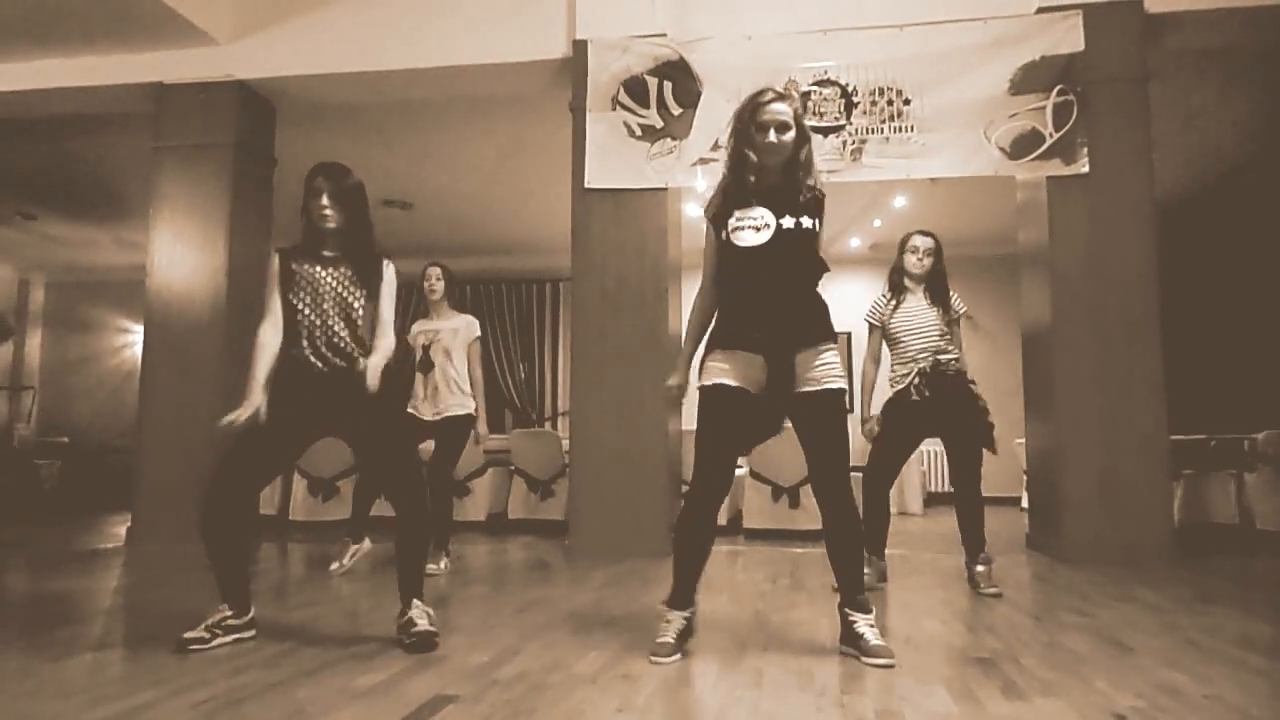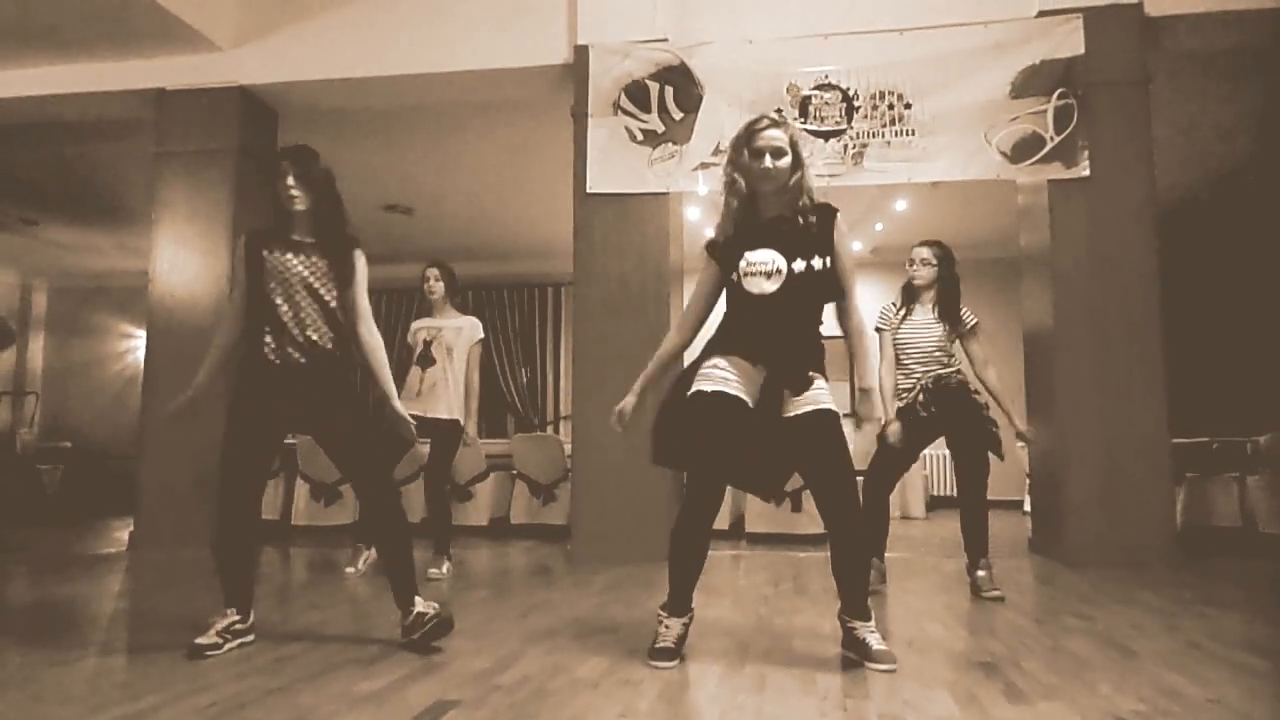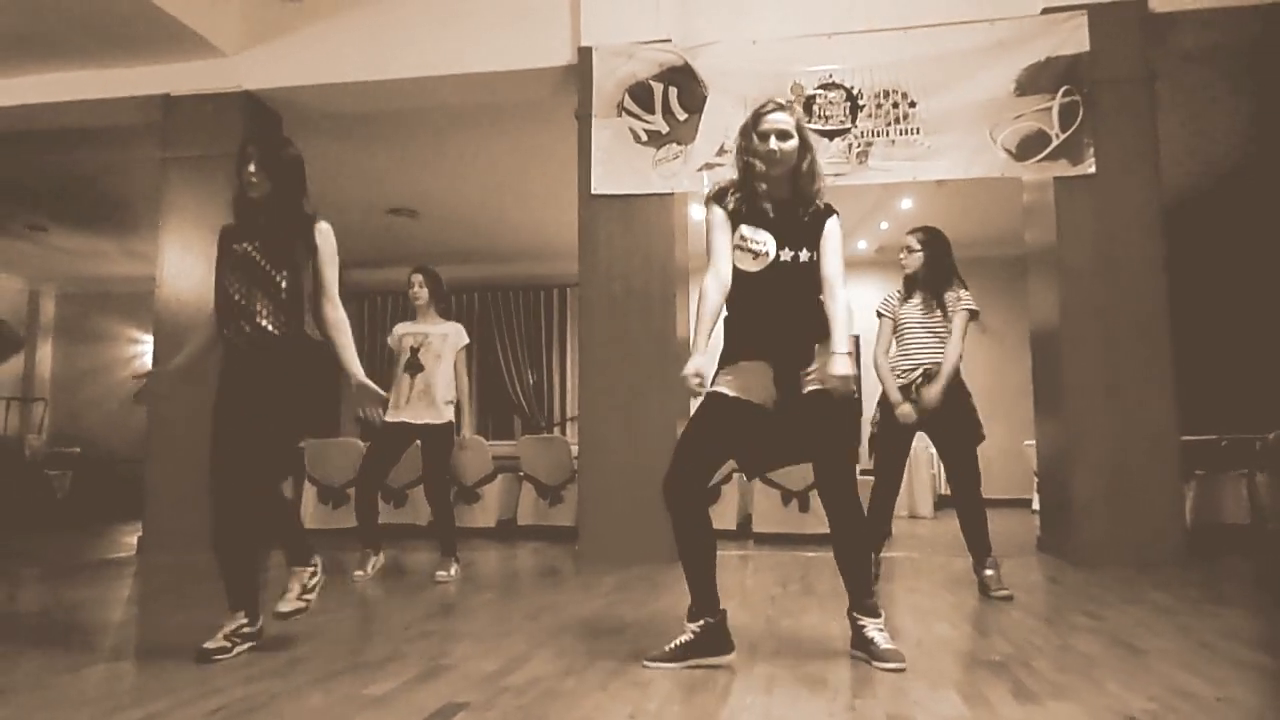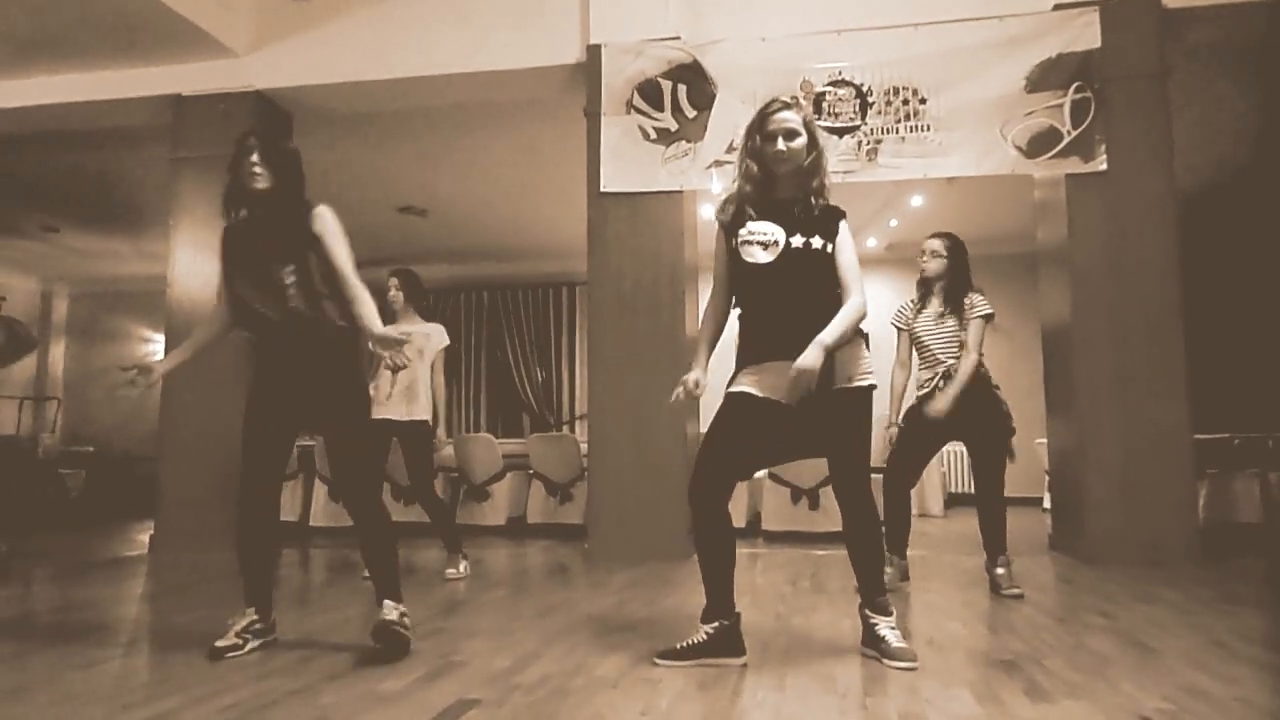
dt=0.4s
person 1, frame 1
left shoulder: (811, 199)
right shoulder: (726, 201)
right elbow: (710, 288)
right wrist: (683, 363)
left hip: (809, 349)
right hip: (736, 351)
left knee: (834, 488)
right knee: (708, 485)
left ankle: (856, 616)
right ankle: (679, 611)
person 1, frame 2
left shoulder: (822, 221)
right shoulder: (728, 237)
left elbow: (849, 308)
right elbow: (688, 322)
left wrist: (865, 385)
right wrist: (637, 390)
left hip: (800, 379)
right hip: (729, 369)
left knee: (843, 506)
right knee: (702, 499)
left ankle: (857, 624)
right ankle: (675, 619)
person 1, frame 3
left shoulder: (822, 217)
right shoulder: (728, 204)
left elbow: (834, 287)
right elbow: (716, 278)
left wrist: (842, 349)
right wrist: (699, 351)
left hip: (815, 366)
right hip: (745, 367)
left knee: (840, 494)
right knee: (681, 485)
left ankle: (866, 621)
right ankle: (708, 625)
person 1, frame 4
left shoulder: (831, 218)
right shoulder: (736, 212)
left elbow: (856, 301)
right elbow: (720, 300)
left wrist: (819, 347)
right wrist: (697, 367)
left hip: (838, 363)
right hip: (764, 365)
left knee: (853, 489)
right knee: (705, 488)
left ankle: (878, 618)
right ankle: (721, 626)
person 2, frame 1
left shoulder: (377, 266)
right shoulder: (284, 261)
left elbow: (385, 332)
right elbow: (271, 327)
left wrist: (375, 362)
right wrist: (257, 391)
left hip: (358, 393)
right hip: (298, 392)
left knee: (410, 499)
right knee: (225, 495)
left ankle: (411, 607)
right ankle: (237, 611)
person 2, frame 2
left shoulder: (346, 250)
right shoulder: (253, 246)
left elbow: (362, 325)
right elbow: (233, 320)
left wrist: (391, 395)
right wrist: (197, 386)
left hip: (330, 383)
right hip: (264, 384)
left knee: (379, 490)
right knee: (236, 495)
left ankle: (412, 605)
right ankle: (237, 613)
person 2, frame 3
left shoulder: (314, 230)
right shoulder: (230, 237)
left elbow: (330, 305)
right elbow: (221, 316)
left wrist: (355, 373)
right wrist: (169, 368)
left hip: (291, 366)
right hip: (240, 371)
left knee: (255, 481)
right knee: (227, 492)
left ankle: (303, 562)
right ankle: (245, 616)
person 2, frame 4
left shoulder: (314, 217)
right shoulder: (237, 233)
left elbow: (351, 283)
right elbow: (226, 312)
left wrist: (378, 331)
right wrist: (168, 362)
left hip: (333, 361)
right hip: (279, 368)
left knee: (357, 484)
right knee: (256, 488)
left ankle: (391, 606)
right ankle: (258, 614)
person 3, frame 1
left shoulder: (947, 300)
right shoulder: (883, 305)
left elbow: (959, 354)
right elbow: (872, 362)
left wrist: (975, 403)
right wrist: (866, 414)
left hip: (951, 392)
right hip: (906, 400)
left knee: (967, 479)
right knee: (875, 478)
left ankle: (978, 563)
right ankle: (875, 564)
person 3, frame 2
left shoulder: (958, 314)
right shoulder: (893, 312)
left elbow: (983, 368)
right elbow: (886, 367)
left wrist: (1013, 416)
right wrist: (890, 417)
left hip: (956, 403)
right hip: (913, 407)
left knee: (973, 485)
right knee: (876, 482)
left ankle: (979, 568)
right ankle: (873, 566)
person 3, frame 3
left shoulder: (958, 297)
right shoulder: (893, 300)
left elbow: (955, 348)
right elbow: (881, 353)
left wrist: (938, 387)
right wrist: (896, 398)
left hip: (945, 394)
right hip: (899, 396)
left knee: (965, 480)
right knee: (885, 480)
left ankle: (986, 567)
right ankle: (869, 561)
person 3, frame 4
left shoulder: (973, 302)
right shoulder: (909, 310)
left elbow: (972, 356)
right elbow: (902, 367)
left wrist: (949, 397)
right wrist: (893, 420)
left hip: (970, 397)
right hip: (928, 402)
left knee: (990, 482)
right knee: (896, 478)
left ankle: (998, 566)
right ankle: (896, 562)
person 4, frame 1
left shoulder: (467, 324)
right shoulder: (417, 328)
left elbow: (476, 373)
right elbow: (419, 371)
left wrist: (481, 418)
left hip: (456, 413)
right hip: (419, 411)
left knee: (439, 478)
left ankle: (440, 550)
right ankle: (356, 538)
person 4, frame 2
left shoulder: (470, 325)
right shoulder: (417, 326)
left elbow: (473, 375)
left wrist: (472, 420)
right wrist: (401, 403)
left hip: (447, 414)
right hip: (410, 408)
left knee: (436, 484)
left ankle: (442, 555)
right ankle: (365, 545)
person 4, frame 3
left shoulder: (454, 331)
right shoulder: (400, 331)
left elbow: (461, 378)
right elbow: (397, 374)
left wrist: (466, 421)
right wrist: (382, 406)
left hip: (438, 418)
right hip: (399, 416)
left knee: (436, 488)
right knee: (366, 481)
left ankle: (449, 556)
right ankle: (372, 551)
person 4, frame 4
left shoulder: (434, 332)
left elbow: (437, 380)
right elbow: (372, 374)
left wrist: (441, 425)
left hip: (415, 417)
right hip: (377, 415)
left knee: (423, 489)
left ankle: (456, 552)
